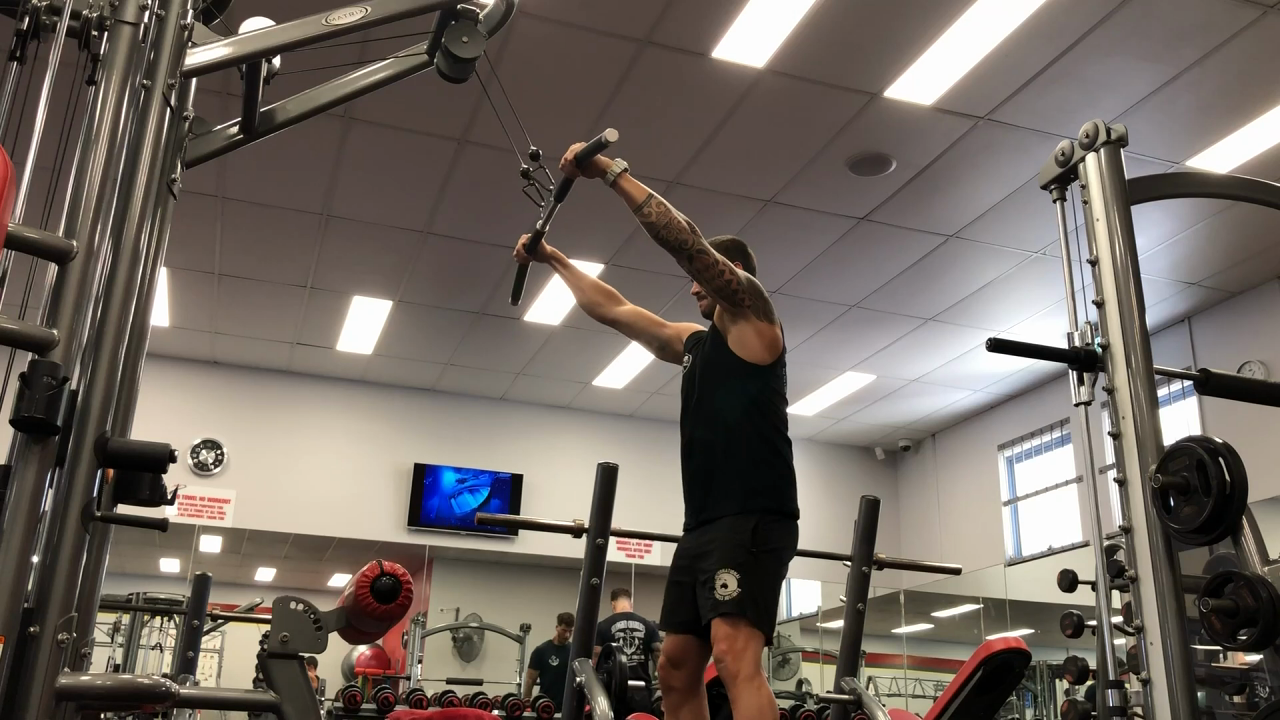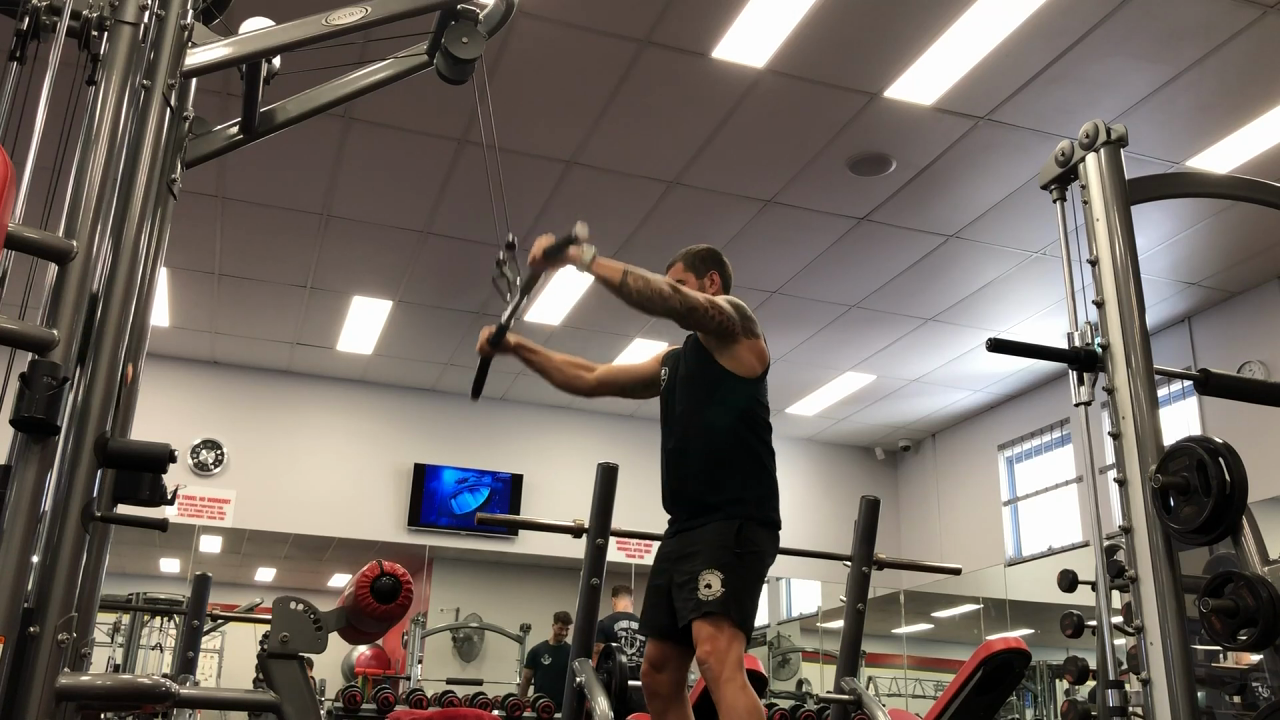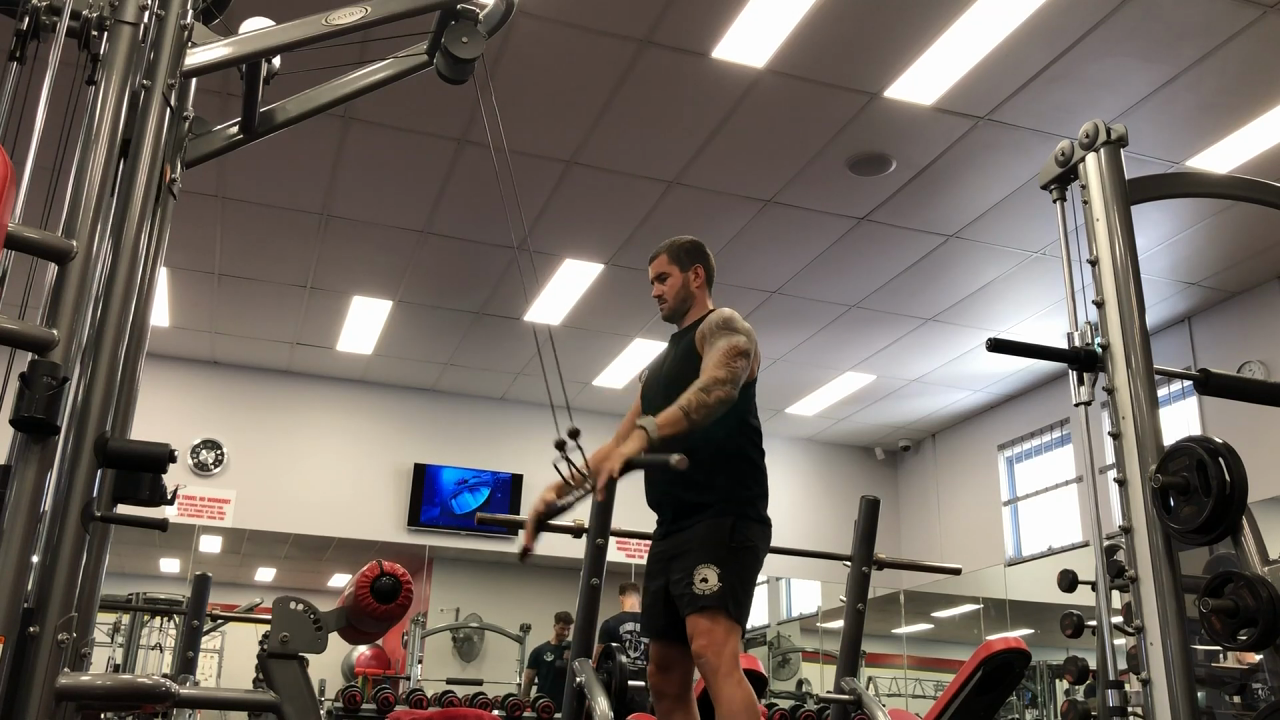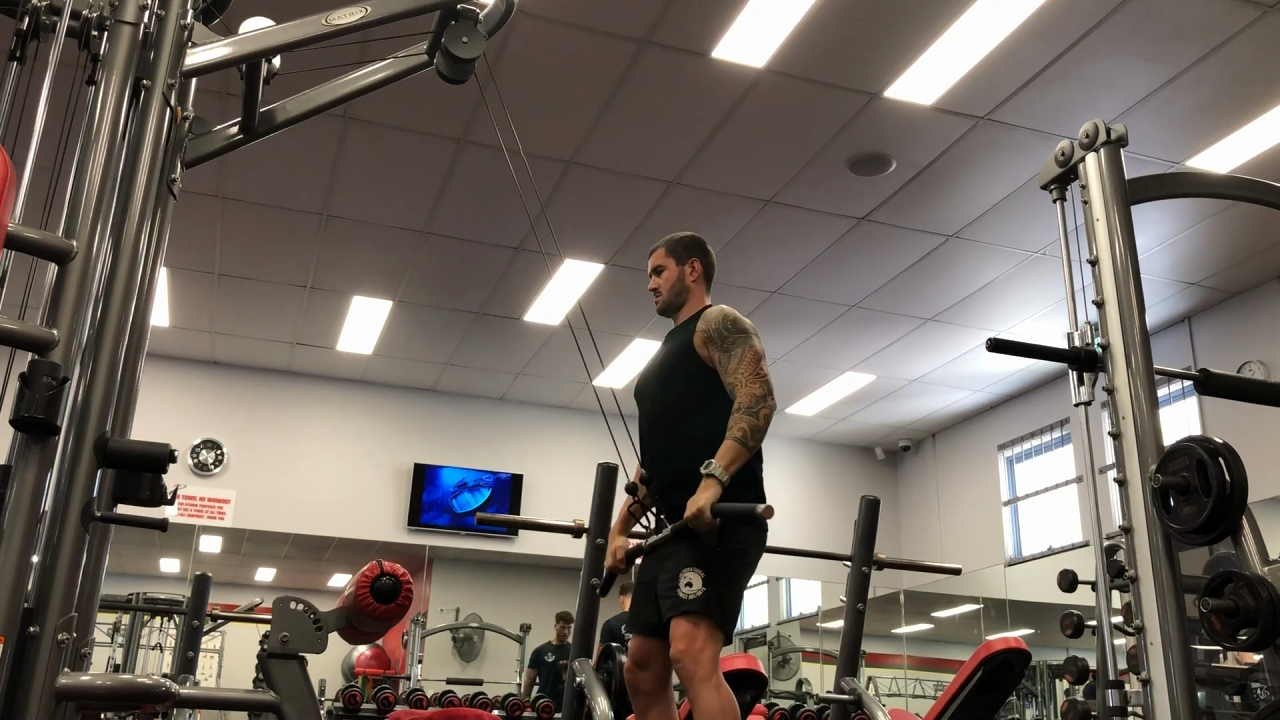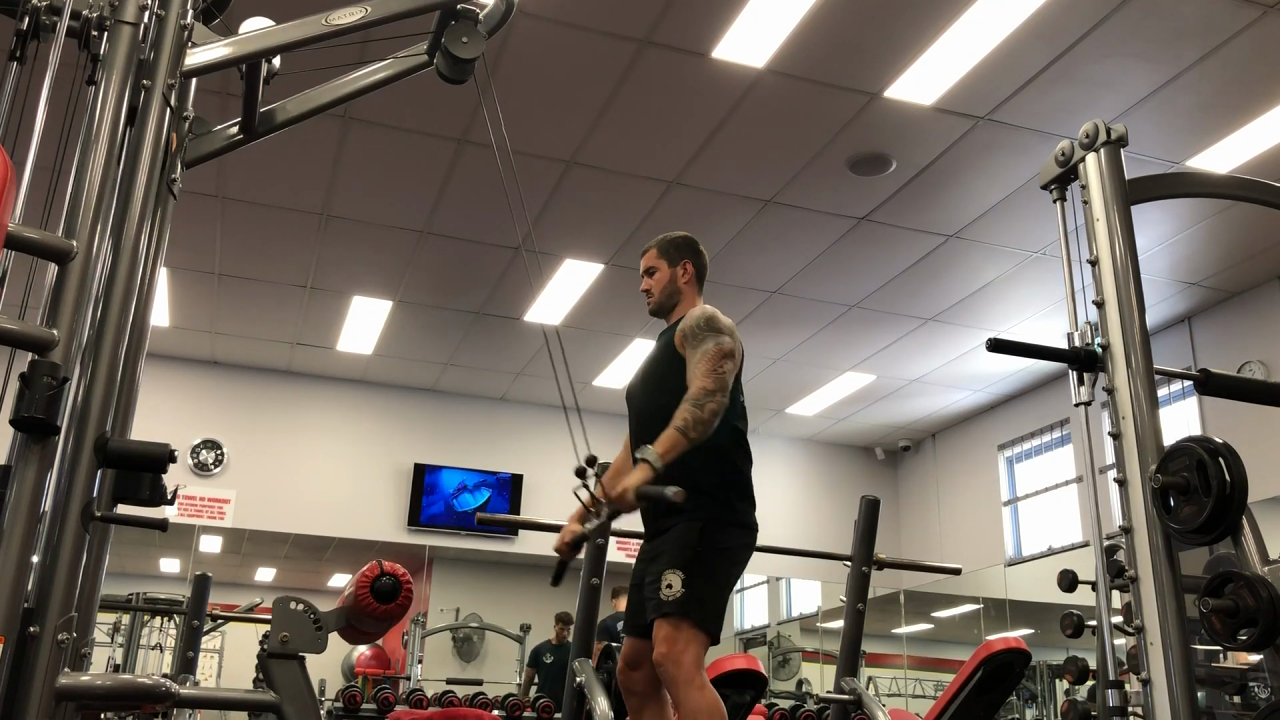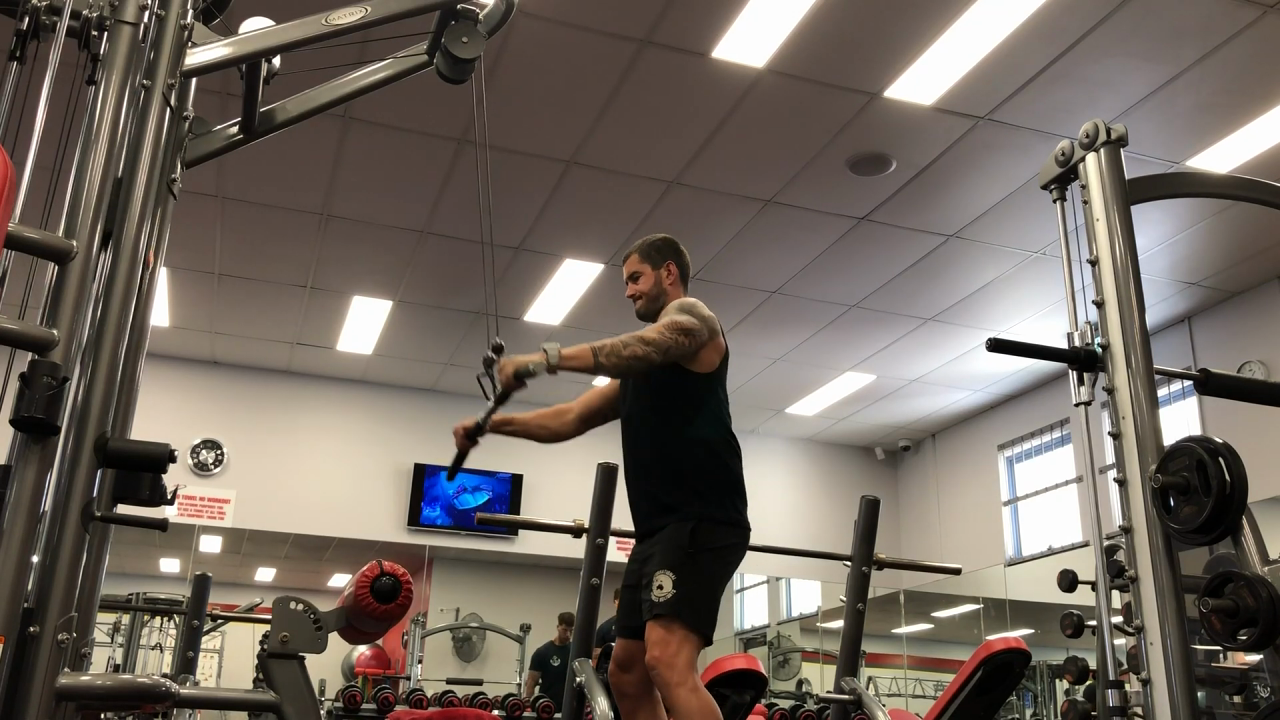
dt=0.5s
person 1, frame 1
left shoulder: (752, 316)
right shoulder: (694, 343)
left elbow: (686, 242)
right elbow: (613, 310)
left wrist: (611, 171)
right wrist: (556, 260)
left hip: (751, 520)
right hip: (703, 525)
left knee: (735, 657)
right knee: (677, 669)
person 1, frame 2
left shoulder: (733, 320)
right shoulder: (673, 361)
left elbow: (658, 294)
right elbow: (592, 379)
left wrist: (577, 254)
right wrist: (518, 346)
left hip: (734, 523)
right hip: (685, 529)
left knee: (718, 658)
right knee: (660, 675)
person 1, frame 3
left shoulder: (724, 327)
right shoulder: (660, 369)
left elbow: (718, 387)
right elbow: (617, 447)
left wrist: (643, 433)
right wrist: (558, 489)
left hip: (725, 520)
right hip: (674, 529)
left knee: (714, 653)
right knee: (666, 678)
person 1, frame 4
left shoulder: (719, 324)
right shoulder: (666, 353)
left elbow: (757, 399)
left wrist: (712, 479)
right wrist: (621, 527)
left hip: (719, 520)
right hip: (673, 529)
left knee: (691, 656)
right knee: (643, 671)
person 1, frame 5
left shoulder: (704, 324)
right shoulder: (661, 353)
left elbow: (708, 397)
right elbow: (631, 454)
left wrist: (649, 465)
right wrist: (581, 517)
left hip: (707, 520)
right hip: (666, 527)
left knee: (675, 657)
right knee: (635, 671)
person 1, frame 6
left shoulder: (691, 317)
right shoulder: (637, 369)
left elbow: (636, 348)
right elbow: (572, 418)
left wrist: (543, 357)
right wrist: (493, 422)
left hip: (702, 522)
right hip: (660, 529)
left knee: (668, 662)
right knee: (628, 673)
